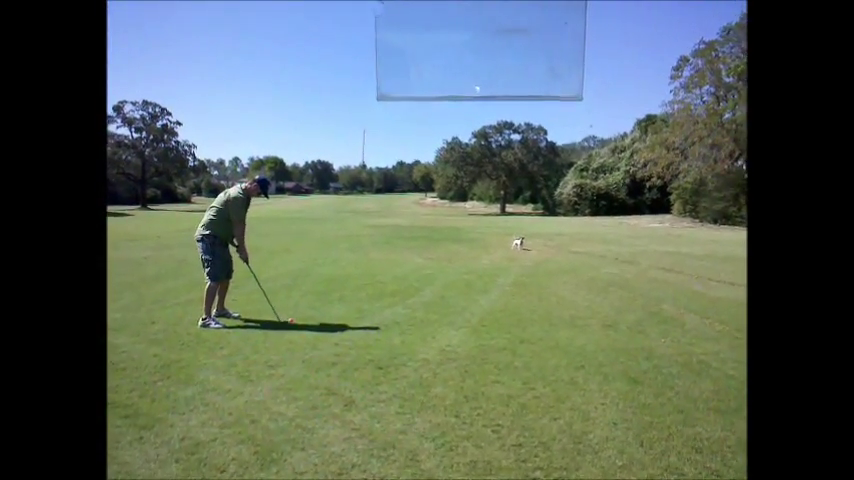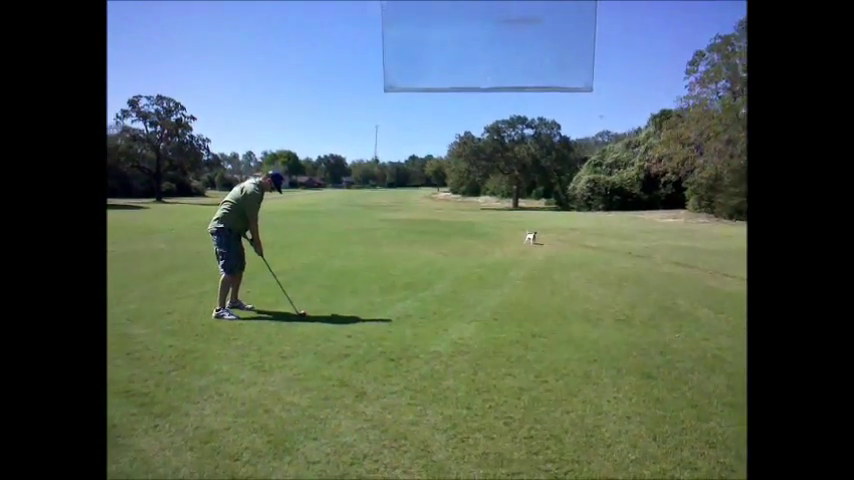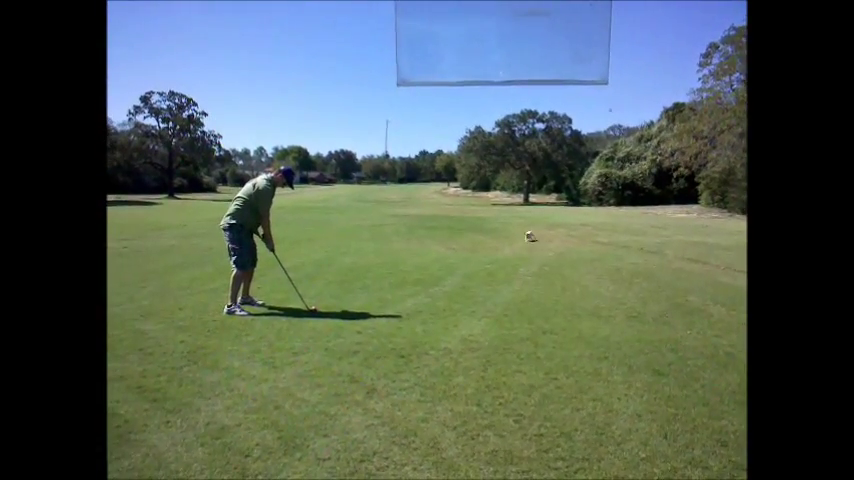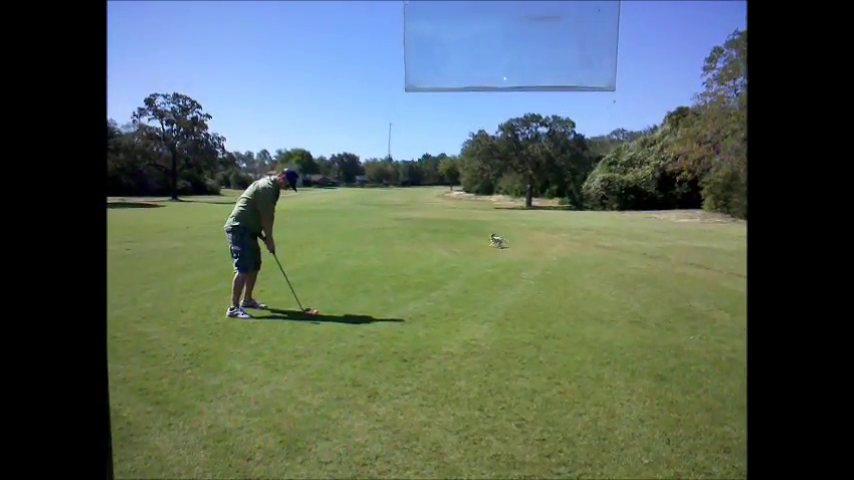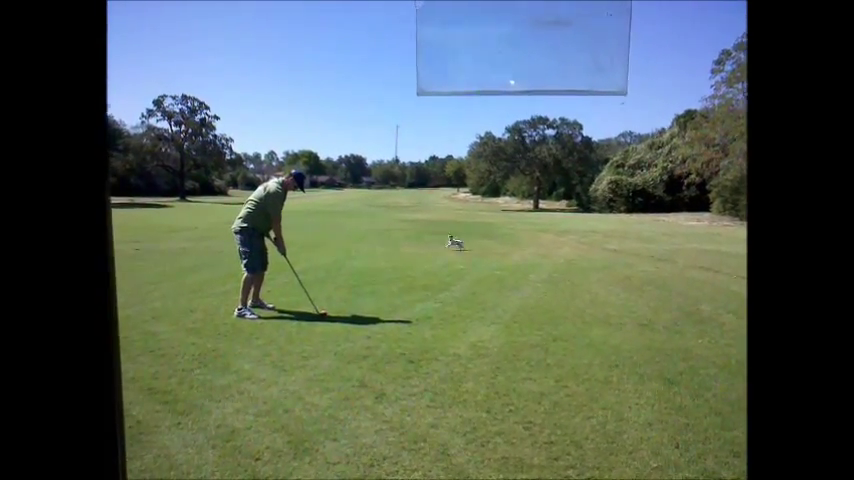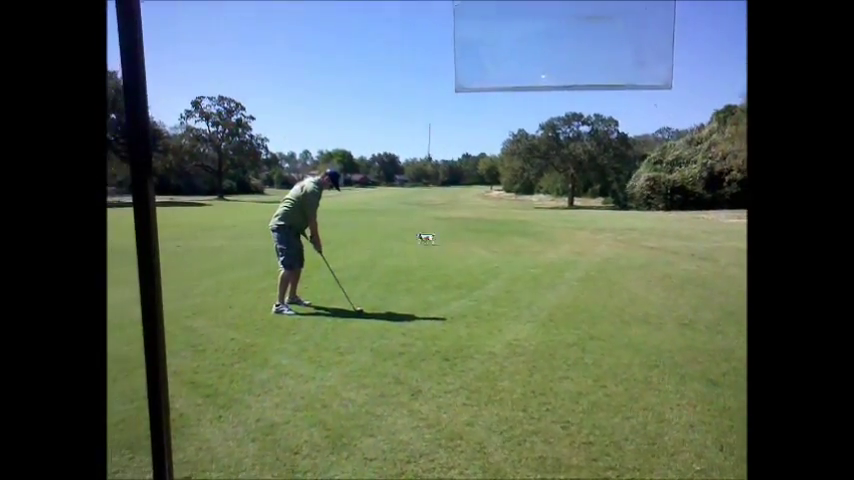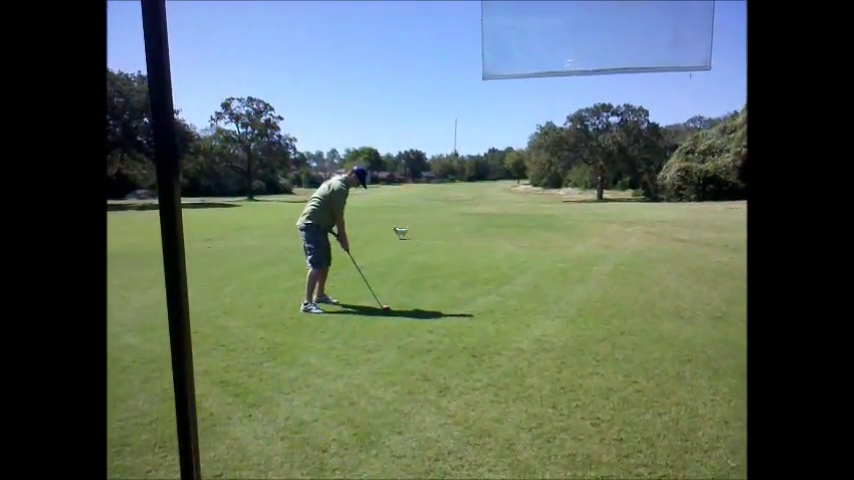
dt=0.4s
person 1, frame 1
left shoulder: (244, 196)
right shoulder: (237, 195)
left elbow: (241, 224)
right elbow: (237, 225)
left wrist: (240, 246)
right wrist: (242, 248)
left hip: (219, 238)
right hip: (209, 237)
left knee: (226, 274)
right knee: (215, 277)
left ankle: (220, 309)
right ankle: (206, 318)
person 1, frame 2
left shoulder: (253, 186)
right shoulder: (253, 191)
left elbow: (251, 219)
right elbow: (252, 221)
left wrist: (254, 239)
right wrist: (257, 242)
left hip: (231, 230)
right hip: (223, 229)
left knee: (239, 267)
right knee: (229, 269)
left ankle: (233, 301)
right ankle: (220, 309)
person 1, frame 3
left shoulder: (265, 182)
right shoulder: (265, 186)
left elbow: (262, 215)
right elbow: (264, 216)
left wrist: (265, 235)
right wrist: (269, 238)
left hip: (243, 226)
right hip: (235, 226)
left knee: (250, 263)
right knee: (241, 265)
left ankle: (245, 297)
right ankle: (231, 305)
person 1, frame 4
left shoulder: (273, 188)
right shoulder: (266, 187)
left elbow: (270, 215)
right elbow: (264, 217)
left wrist: (268, 236)
right wrist: (269, 239)
left hip: (249, 229)
right hip: (238, 228)
left knee: (254, 266)
right knee: (243, 268)
left ankle: (247, 300)
right ankle: (233, 308)
person 1, frame 5
left shoulder: (277, 186)
right shoulder: (276, 190)
left elbow: (274, 218)
right elbow: (275, 220)
left wrist: (276, 237)
right wrist: (280, 242)
left hip: (255, 229)
right hip: (247, 229)
left knee: (261, 267)
right knee: (252, 269)
left ankle: (255, 300)
right ankle: (241, 308)
person 1, frame 6
left shoulder: (311, 184)
right shoulder: (312, 189)
left elbow: (309, 217)
right elbow: (312, 219)
left wrist: (312, 236)
right wrist: (316, 240)
left hip: (290, 227)
right hip: (283, 227)
left knee: (297, 263)
right knee: (289, 265)
left ankle: (292, 296)
right ankle: (279, 304)
person 1, frame 7
left shoulder: (338, 182)
right shoulder: (339, 187)
left elbow: (336, 214)
right elbow: (338, 216)
left wrist: (339, 234)
right wrist: (343, 238)
left hip: (317, 226)
right hip: (311, 225)
left knee: (325, 262)
right knee: (316, 264)
left ankle: (320, 295)
right ankle: (307, 303)
